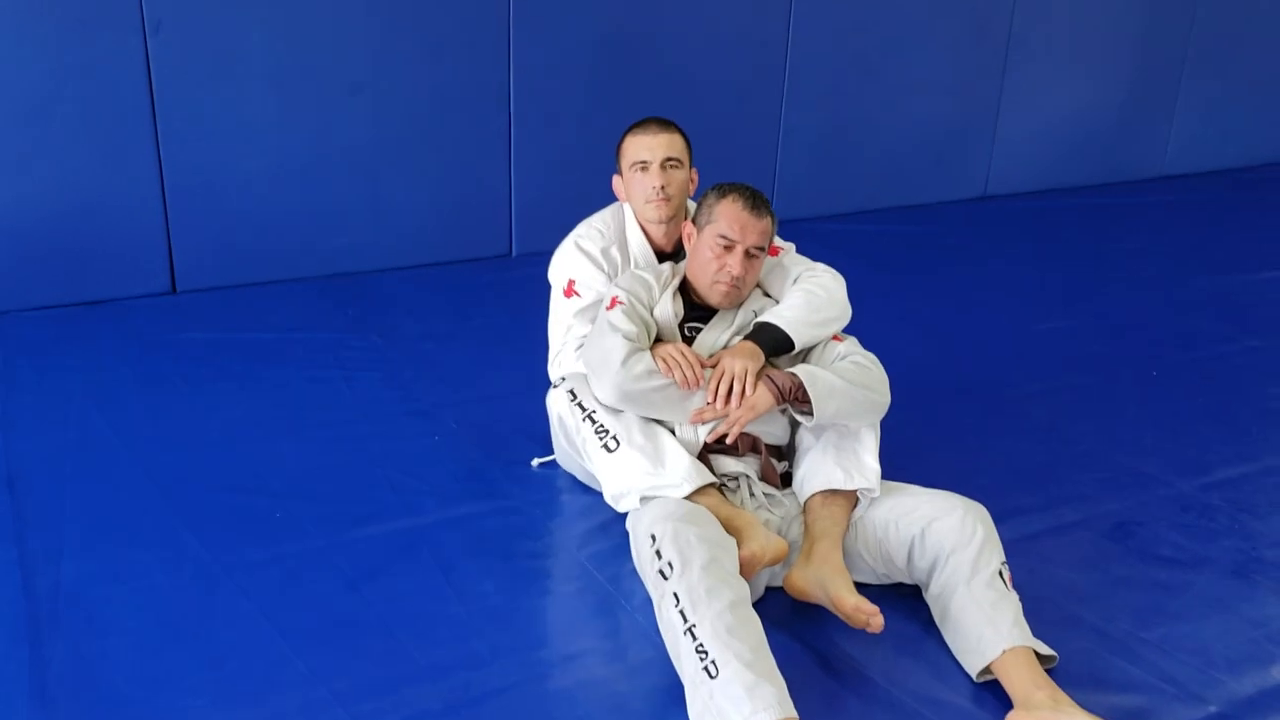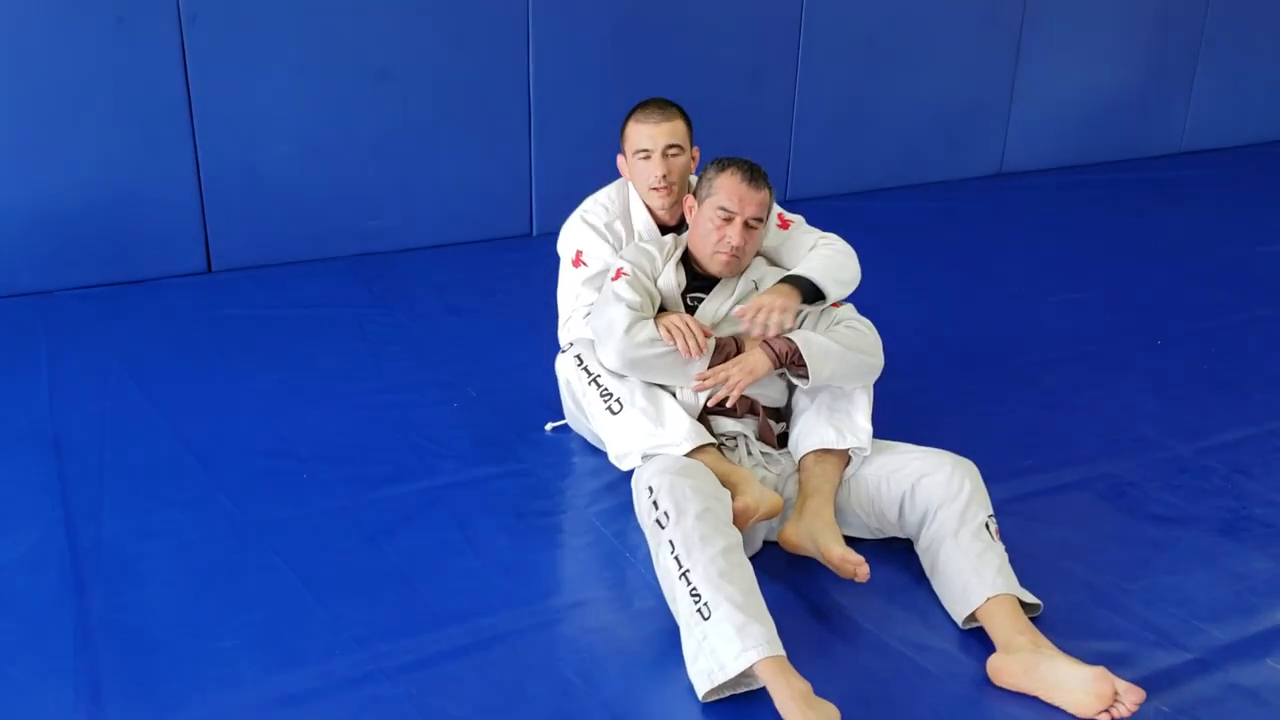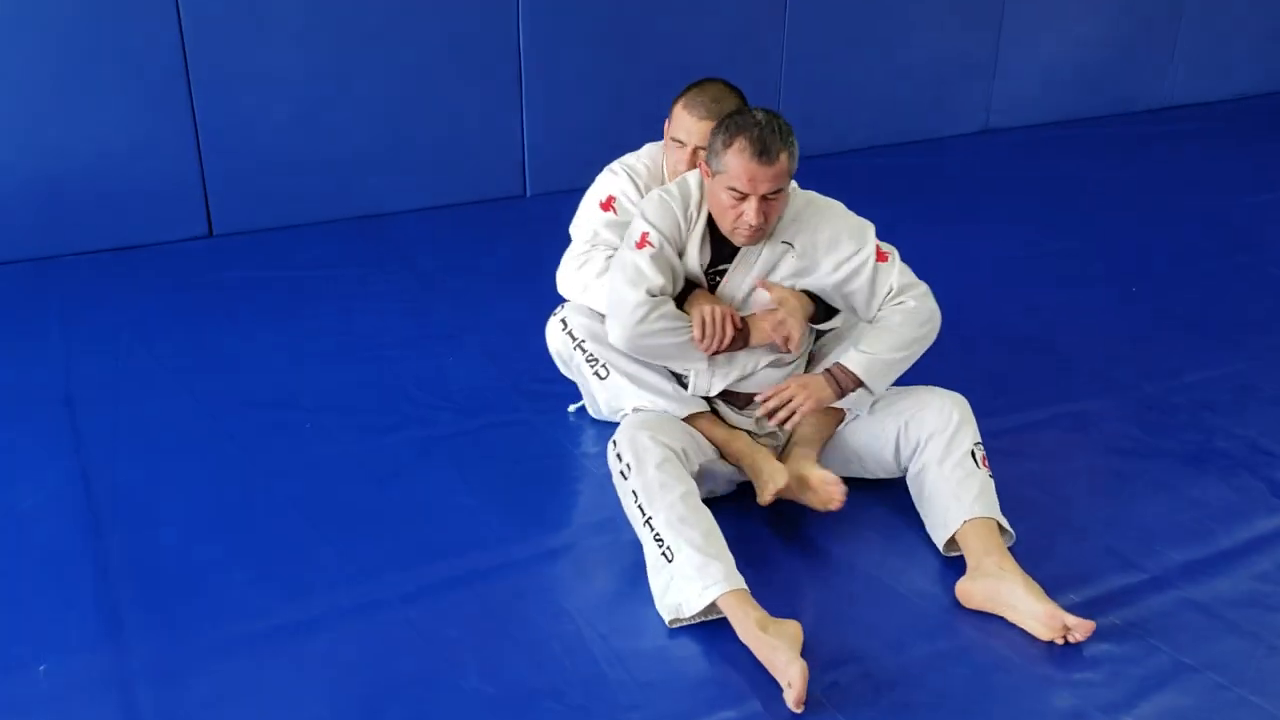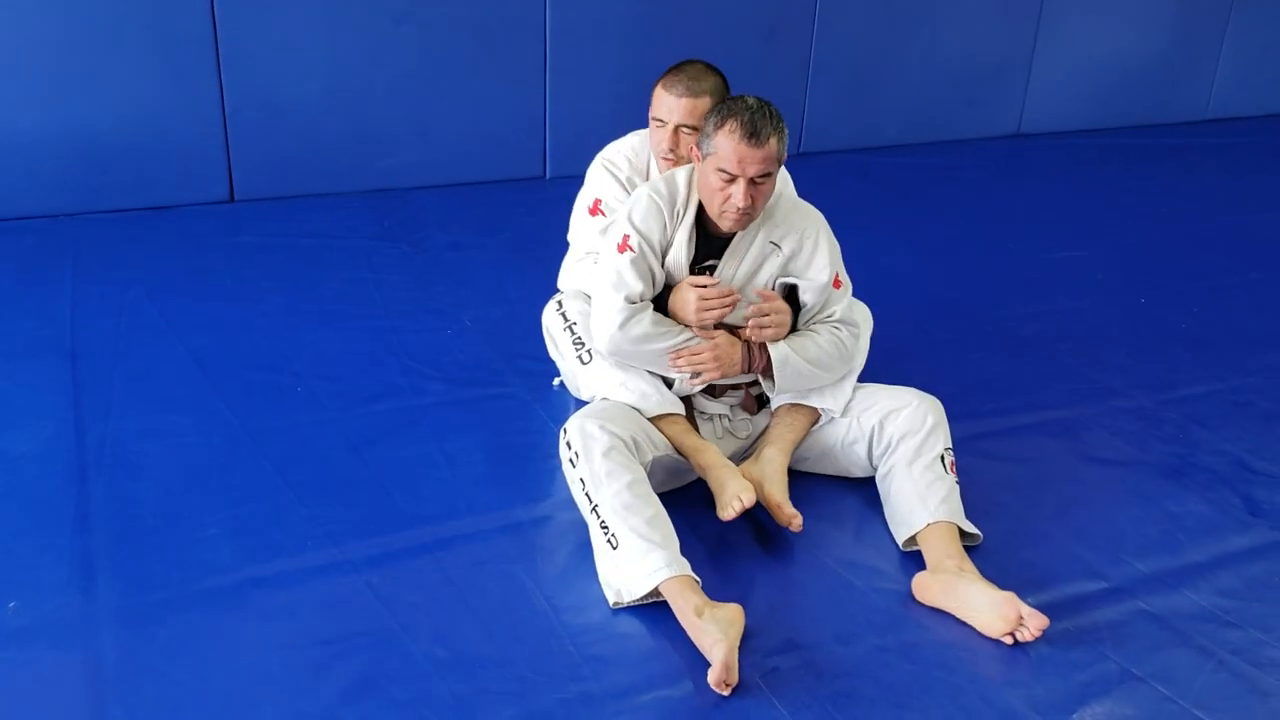
dt=1s
person 1, frame 1
left shoulder: (777, 316)
right shoulder: (640, 293)
left elbow: (869, 385)
right elbow: (614, 377)
left wrist: (780, 387)
right wrist: (726, 404)
left hip: (792, 500)
right hip: (690, 502)
left knee: (952, 519)
right knee: (673, 537)
person 1, frame 2
left shoulder: (779, 285)
right shoulder: (644, 264)
left elbow: (863, 350)
right elbow: (620, 344)
left wrist: (774, 352)
right wrist: (728, 351)
left hip: (793, 458)
right hip: (697, 464)
left knee: (945, 476)
right knee: (668, 487)
left ankle: (1021, 647)
person 1, frame 3
left shoulder: (821, 222)
right shoulder: (666, 212)
left elbow: (914, 311)
right elbow: (631, 324)
left wrist: (836, 377)
right wrist: (737, 334)
left hip: (803, 411)
left knee: (940, 411)
right knee: (638, 446)
left ankle: (993, 570)
right ankle: (752, 624)
person 1, frame 4
left shoulder: (802, 226)
right shoulder: (654, 209)
left elbow: (839, 337)
right elbow: (616, 328)
left wrist: (750, 356)
right wrist: (707, 348)
left hip: (774, 405)
left knee: (914, 413)
right knee: (589, 436)
left ankle: (949, 571)
right ankle: (694, 609)
person 2, frame 1
right shoulder: (589, 250)
left elbow: (825, 290)
right elbow: (568, 356)
left wrist: (755, 344)
right wrist: (644, 353)
left hip: (718, 409)
right hip: (629, 416)
right knee: (570, 396)
right ankle: (740, 524)
person 2, frame 2
right shoulder: (595, 222)
left elbow: (829, 252)
right elbow: (578, 324)
left wrist: (793, 289)
right wrist: (649, 322)
right hip: (638, 390)
right knee: (580, 360)
left ankle: (814, 512)
right ankle: (737, 481)
person 2, frame 3
right shoulder: (631, 179)
right elbow: (580, 268)
left wrist: (805, 300)
right wrist: (684, 297)
right knee: (571, 323)
left ankle: (802, 457)
right ankle: (740, 448)
person 2, frame 4
right shoulder: (618, 165)
right elbow: (583, 270)
left wrist: (785, 306)
right wrist: (666, 303)
right knee: (567, 312)
left ankle: (773, 459)
right ankle: (708, 460)
